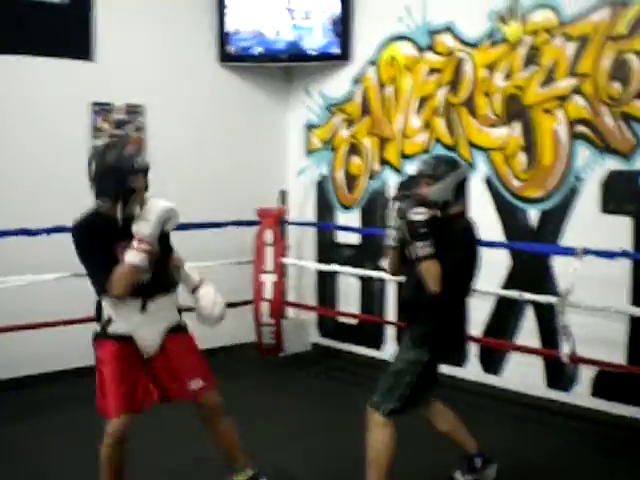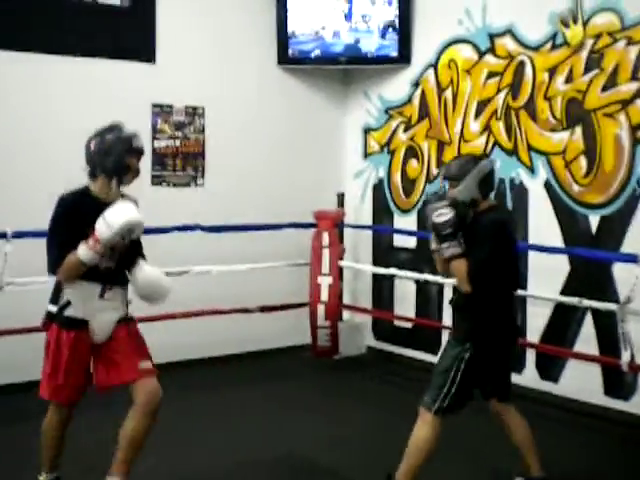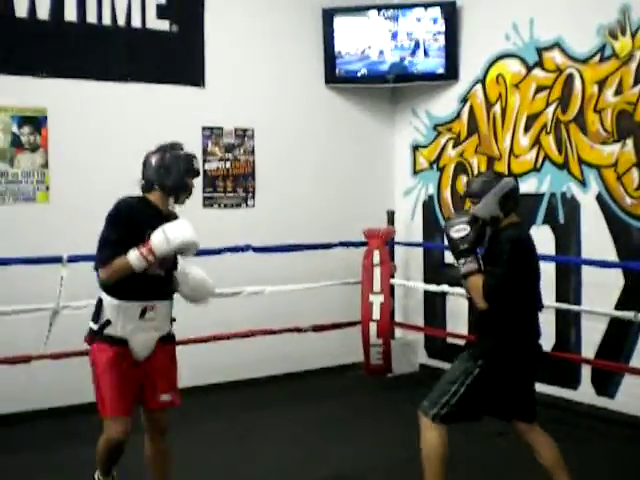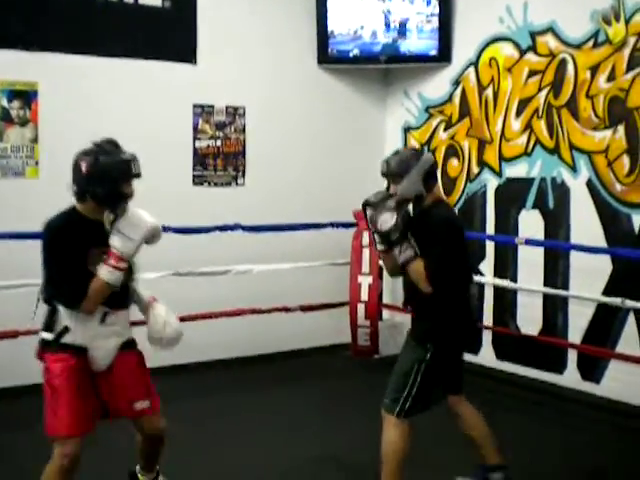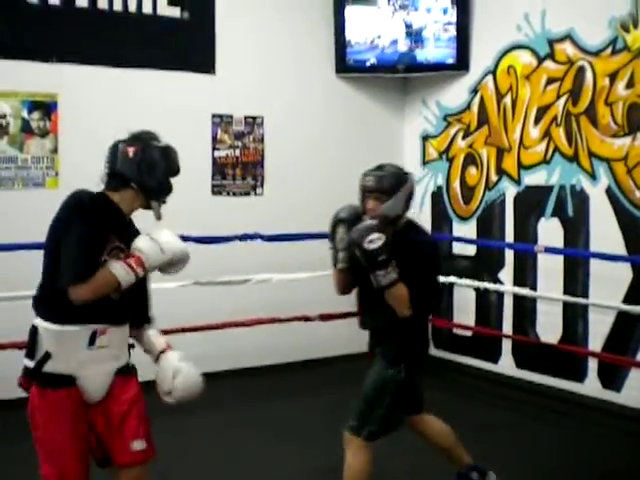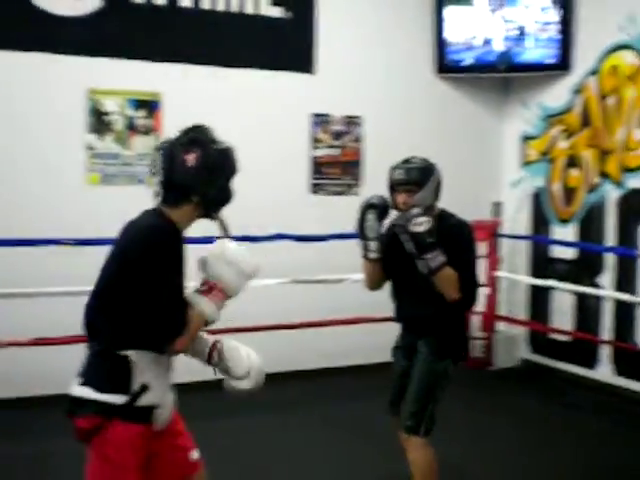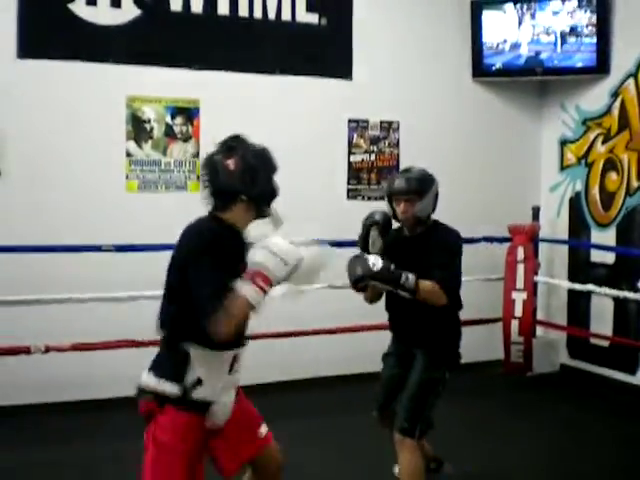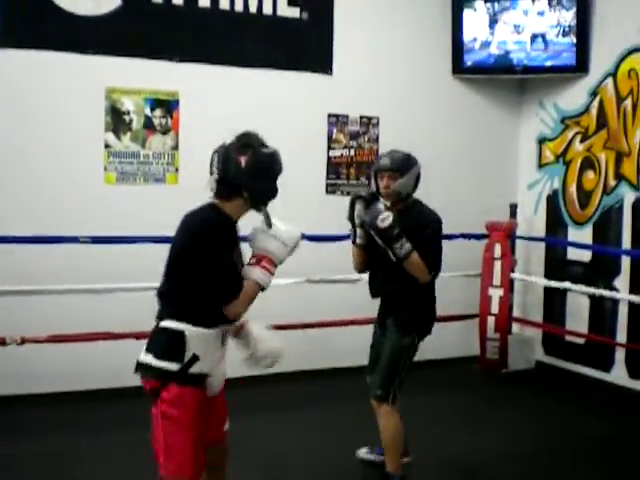
dt=0.5s
person 1, frame 1
left shoulder: (151, 212)
right shoulder: (87, 230)
right elbow: (117, 289)
left wrist: (198, 286)
right wrist: (142, 239)
left hip: (166, 326)
right hip: (120, 335)
left knee: (212, 406)
right knee: (117, 428)
person 1, frame 2
left shoulder: (127, 207)
right shoulder: (71, 205)
right elbow: (63, 274)
left wrist: (146, 273)
right wrist: (101, 237)
left hip: (115, 318)
right hip: (71, 319)
left knee: (150, 396)
right knee: (62, 408)
person 1, frame 3
left shoulder: (173, 222)
right shoulder: (126, 210)
right elbow: (106, 272)
left wrist: (187, 277)
right wrist: (154, 247)
left hip: (157, 333)
right hip: (114, 333)
left knee: (157, 424)
right knee: (118, 430)
person 1, frame 4
left shoulder: (125, 220)
right shoulder: (60, 230)
right elbow: (86, 303)
left wrist: (150, 305)
right wrist: (121, 253)
left hip: (116, 341)
right hip: (70, 345)
left knee: (153, 427)
right knee: (68, 451)
person 1, frame 5
left shoulder: (132, 235)
right shoulder: (81, 207)
right elbow: (78, 290)
left wrist: (165, 352)
right wrist: (142, 259)
left hip: (112, 369)
right hip: (56, 370)
person 1, frame 6
left shoulder: (161, 234)
right shoulder: (153, 236)
right elbow: (173, 338)
left wrist: (219, 352)
right wrist: (220, 288)
left hip: (148, 400)
right hip: (116, 404)
person 1, frame 7
left shoulder: (233, 235)
right shoulder: (202, 234)
right elbow: (221, 327)
right wrist: (263, 276)
left hip: (218, 388)
right hip: (183, 393)
person 1, frame 8
left shoulder: (221, 225)
right shoulder: (204, 224)
right elbow: (233, 306)
left wrist: (247, 333)
right wrist: (267, 259)
left hip: (204, 364)
right hip: (177, 367)
person 2, frame 1
left shoulder: (460, 230)
right shoulder: (434, 222)
left elbow: (437, 285)
right elbow: (395, 268)
left wrist: (421, 237)
right wrist: (399, 226)
left hip: (432, 331)
right hip: (422, 327)
left knee: (380, 414)
right knee: (424, 402)
person 2, frame 2
left shoulder: (492, 224)
right shoulder: (483, 220)
left elbow: (468, 283)
right elbow: (446, 270)
left wrist: (449, 235)
right wrist: (440, 232)
left hip: (478, 330)
right hip: (495, 327)
left knee: (430, 412)
right knee: (501, 404)
person 2, frame 3
left shoulder: (511, 241)
right shoulder: (513, 236)
left elbow: (484, 299)
right elbow: (487, 288)
left wrist: (464, 252)
right wrist: (471, 247)
left hip: (495, 347)
right hip: (520, 346)
left knee: (431, 417)
right knee: (526, 424)
person 2, frame 4
left shoulder: (440, 221)
right shoulder: (421, 214)
left elbow: (429, 283)
right elbow: (395, 268)
left wrist: (399, 239)
right wrist: (383, 233)
left hip: (437, 325)
right hip: (452, 324)
left knee: (393, 414)
right knee: (452, 397)
person 2, frame 5
left shoulder: (419, 244)
right shoulder: (367, 232)
left elbow: (408, 309)
right elbow: (343, 287)
left wrist: (381, 263)
right wrist: (341, 246)
left hip: (401, 347)
right hip: (381, 341)
left knee: (357, 436)
right knee: (412, 415)
person 2, frame 6
left shoulder: (455, 230)
right shoulder: (397, 227)
left elbow: (456, 292)
right elbow: (374, 282)
left wrist: (427, 246)
right wrist: (371, 236)
left hip: (440, 338)
right hip: (410, 334)
left knee: (414, 431)
right knee: (401, 417)
person 2, frame 7
left shoulder: (447, 239)
right shoulder: (392, 239)
left elbow: (442, 296)
right elbow: (371, 296)
left wrist: (391, 275)
right wrist: (371, 244)
left hip: (434, 345)
right hip: (402, 341)
left knee: (404, 433)
right knee: (385, 414)
person 2, frame 8
left shoulder: (425, 219)
right shoulder: (380, 214)
left elbow: (426, 274)
right elbow: (360, 266)
left wrist: (394, 238)
right wrist: (359, 225)
left hip: (411, 314)
right hip: (388, 310)
left knee: (381, 397)
right knee: (376, 382)
right ankle: (396, 446)
